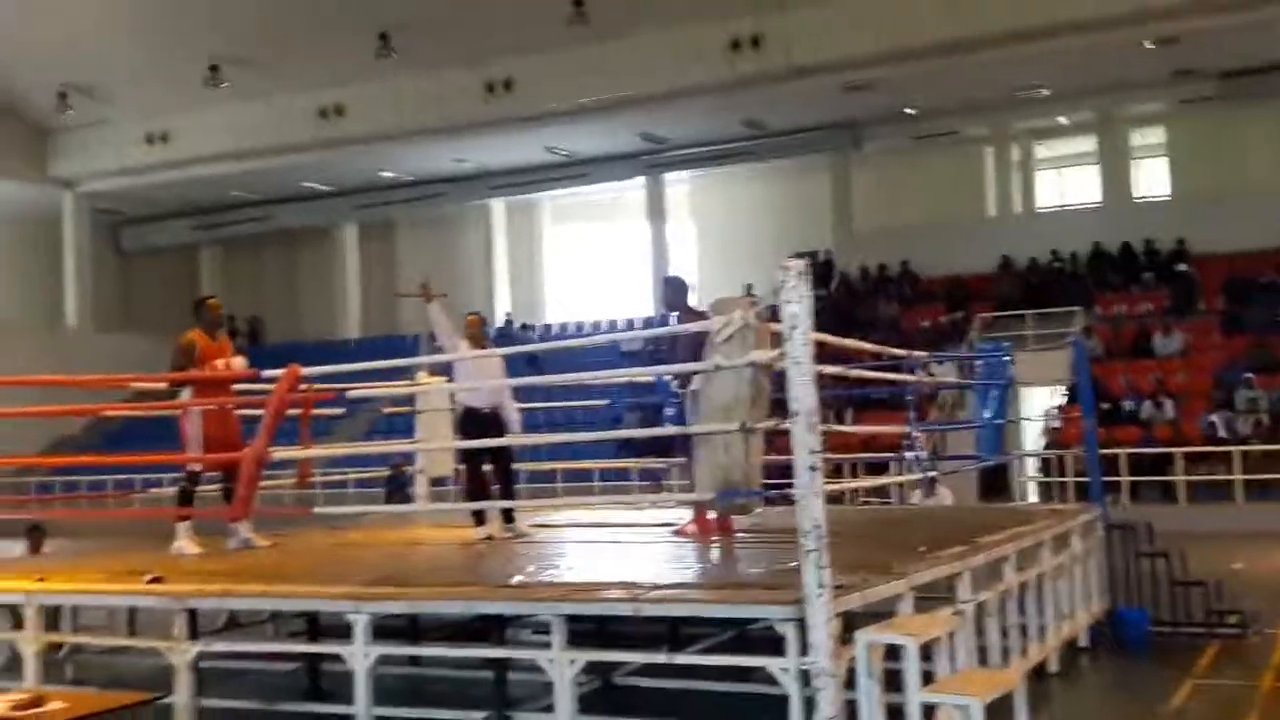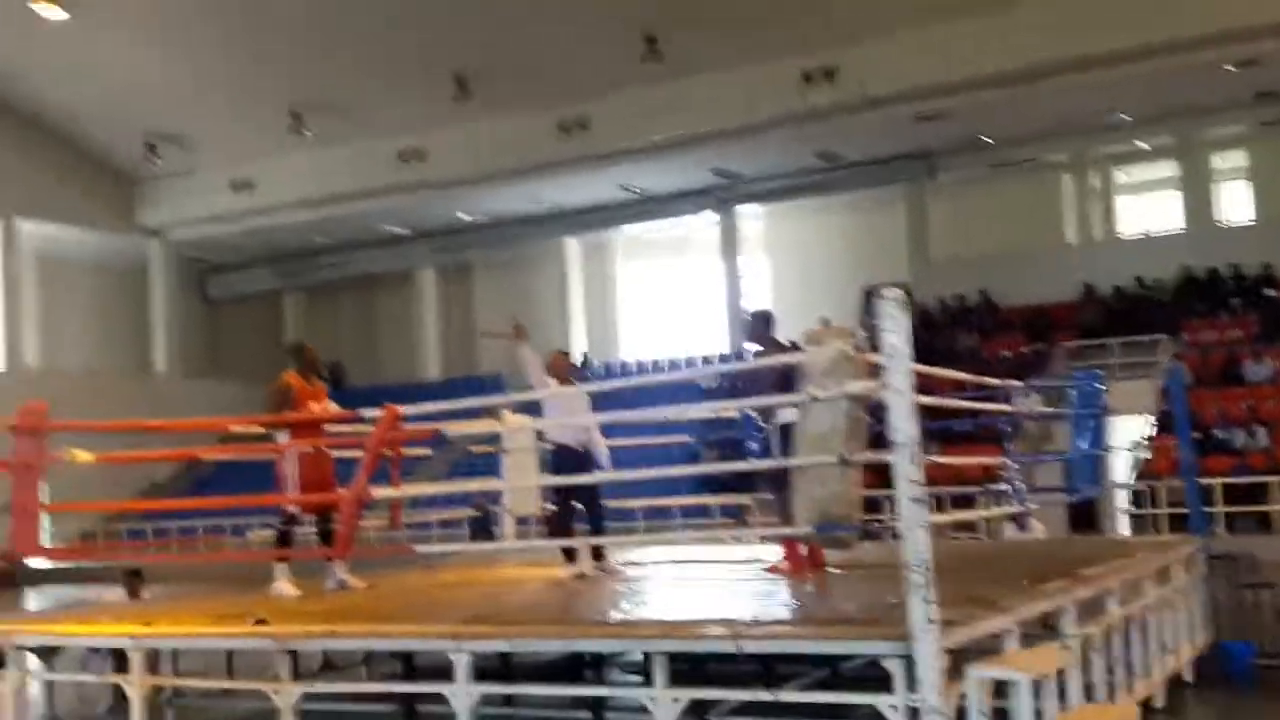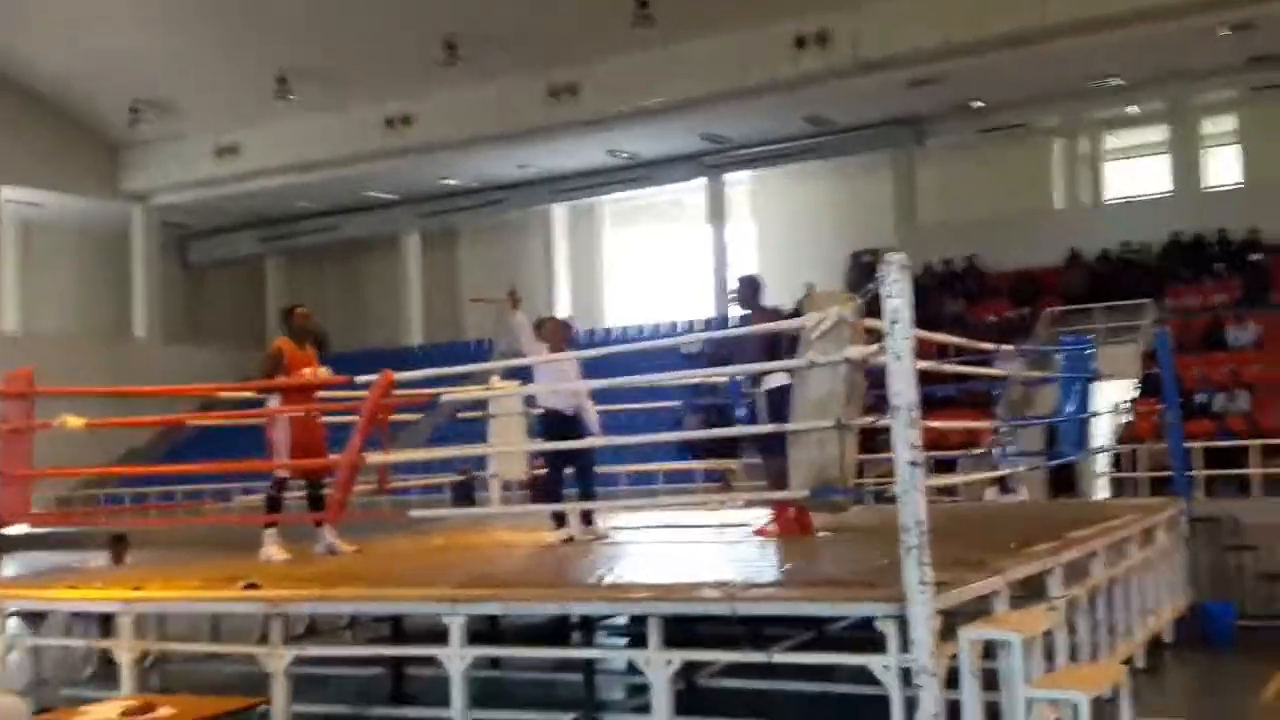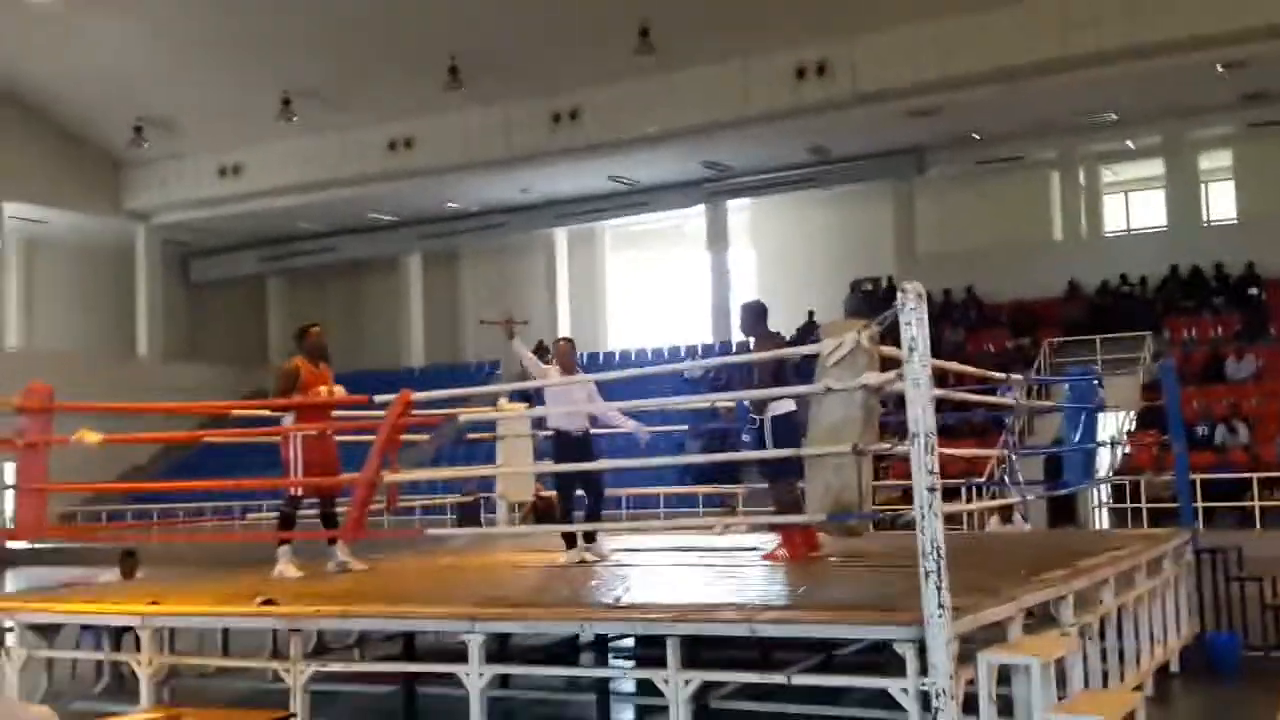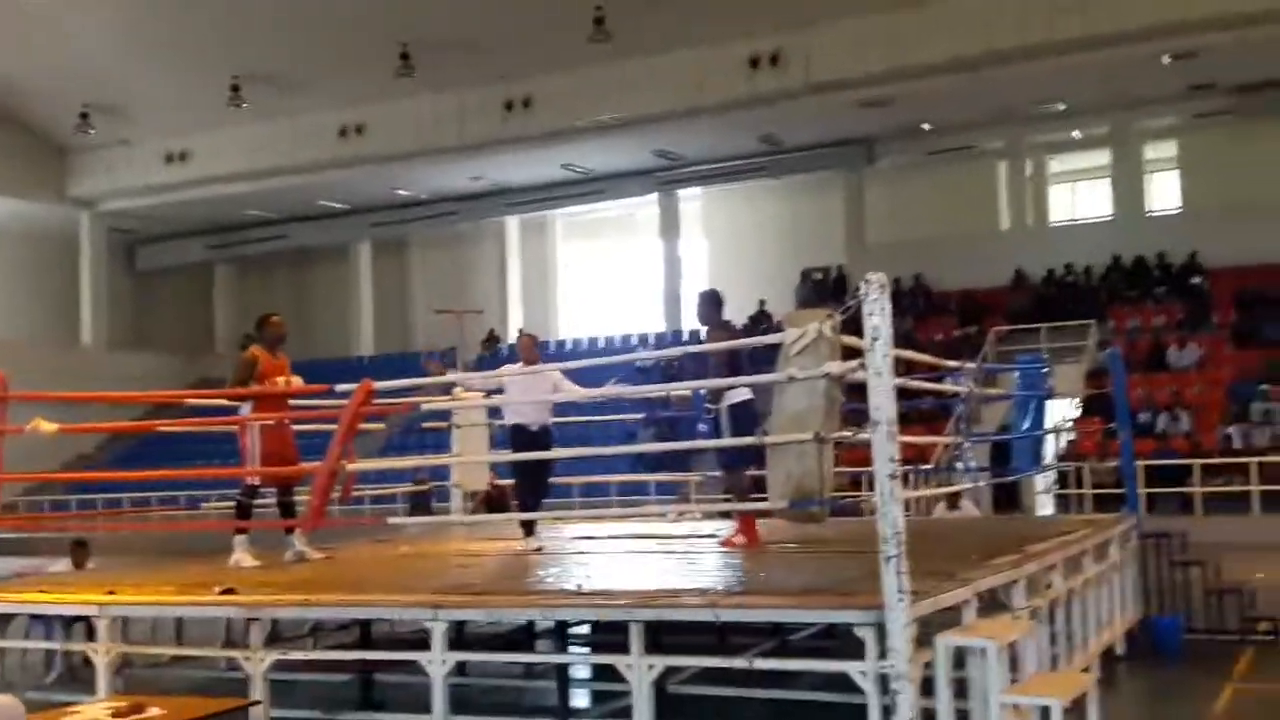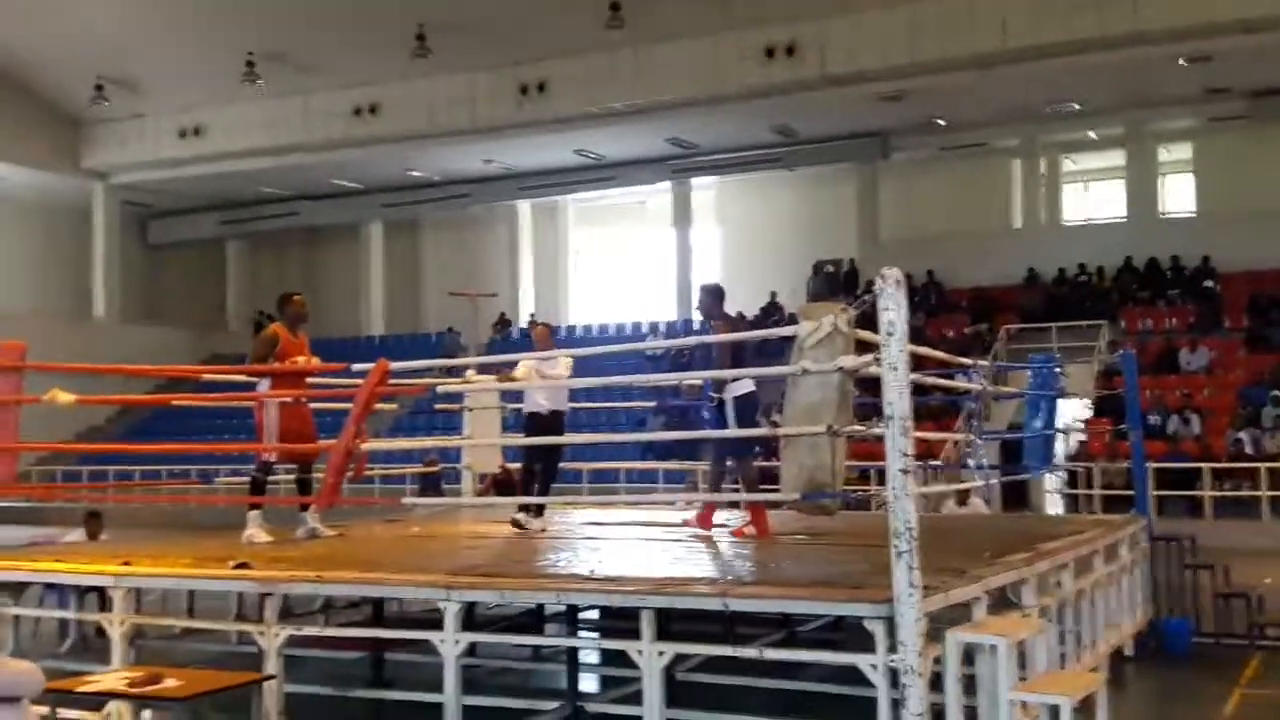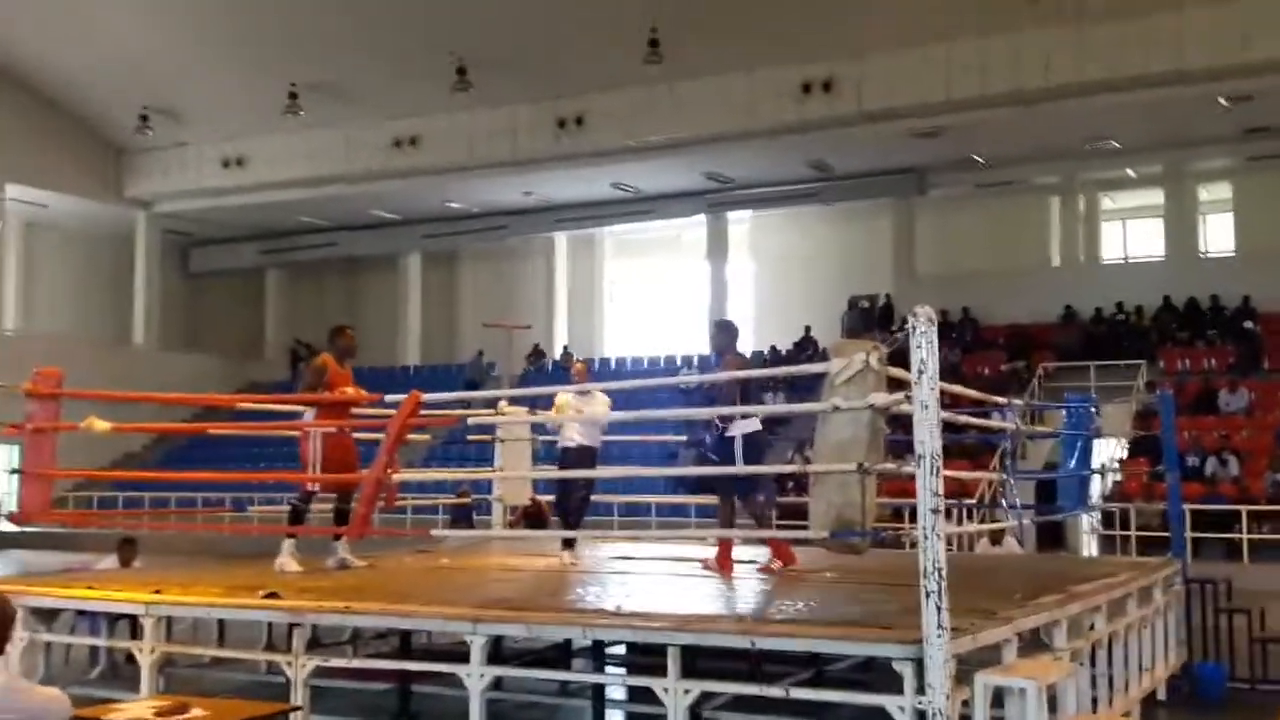
dt=0.3s
person 1, frame 1
left shoulder: (226, 341)
right shoulder: (189, 341)
left wrist: (237, 370)
right wrist: (204, 373)
left hip: (224, 408)
right hip: (198, 409)
left knee: (232, 467)
right knee: (194, 469)
left ankle: (240, 530)
right ankle: (182, 535)
person 1, frame 2
left shoulder: (320, 385)
right shoulder: (286, 384)
left wrist: (331, 414)
right wrist: (299, 416)
left hip: (319, 449)
right hip: (295, 450)
left knee: (326, 510)
right knee: (291, 512)
left ankle: (336, 571)
right ankle: (281, 576)
person 1, frame 3
left shoulder: (311, 350)
right shoulder: (278, 349)
left wrist: (323, 378)
right wrist: (291, 381)
left hip: (309, 415)
right hip: (285, 416)
left knee: (316, 475)
right knee: (281, 476)
left ankle: (325, 536)
right ankle: (270, 540)
person 1, frame 4
left shoulder: (326, 369)
right shoulder: (293, 368)
left wrist: (338, 396)
right wrist: (305, 398)
left hip: (323, 434)
right hip: (299, 434)
left knee: (329, 493)
right knee: (295, 493)
left ankle: (339, 554)
right ankle: (283, 558)
person 1, frame 5
left shoulder: (284, 359)
right shoulder: (251, 357)
right elbow: (232, 391)
left wrist: (295, 387)
right wrist: (264, 388)
left hip: (280, 423)
right hip: (257, 424)
left knee: (287, 482)
right knee: (252, 482)
left ankle: (296, 544)
right ankle: (240, 548)
person 1, frame 6
left shoulder: (303, 337)
right shoulder: (272, 334)
right elbow: (252, 367)
left wrist: (312, 367)
right wrist: (284, 366)
left hip: (298, 401)
right hip: (274, 401)
left knee: (307, 458)
right knee: (268, 459)
left ankle: (309, 520)
right ankle: (254, 523)
person 1, frame 7
left shoulder: (347, 369)
right shoulder: (321, 364)
right elbow: (302, 395)
left wrist: (357, 399)
right wrist: (336, 396)
left hip: (341, 432)
right hip: (319, 431)
left knee: (347, 488)
right knee: (310, 489)
left ankle: (340, 551)
right ankle: (287, 552)
person 2, frame 1
left shoulder: (686, 320)
right shoulder: (697, 318)
left elbow: (685, 360)
left wrist: (680, 388)
left hip: (693, 390)
left knee: (694, 452)
left ankle: (701, 518)
right ankle: (722, 516)
person 2, frame 2
left shoulder: (768, 355)
right shoulder: (786, 351)
left elbow: (766, 388)
left wrist: (763, 417)
left hip: (780, 418)
right hip: (792, 417)
left knee: (781, 484)
right knee: (786, 483)
person 2, frame 3
left shoulder: (756, 319)
right shoulder: (774, 315)
left elbow: (758, 360)
left wrist: (752, 386)
left hip: (769, 387)
right hip: (782, 384)
left knee: (773, 454)
right knee: (779, 451)
left ankle: (783, 519)
right ankle: (799, 515)
person 2, frame 4
left shoulder: (762, 344)
right shoulder: (776, 341)
left elbow: (763, 385)
left wrist: (754, 417)
left hip: (773, 415)
right hip: (786, 411)
left knee: (779, 480)
right knee: (788, 481)
left ankle: (792, 544)
right ankle: (806, 539)
person 2, frame 5
left shoulder: (716, 334)
right shoulder: (729, 330)
left elbow: (719, 375)
left wrist: (712, 408)
left hip: (729, 404)
right hip: (742, 400)
left knee: (734, 468)
right knee: (733, 467)
left ankle: (748, 532)
right ankle: (746, 526)
person 2, frame 6
left shoulder: (720, 326)
right shoulder: (729, 323)
left elbow: (722, 367)
left wrist: (714, 399)
left hip: (734, 396)
right hip: (739, 394)
left knee: (742, 458)
right knee: (719, 456)
left ankle: (758, 522)
right ankle: (705, 516)
person 2, frame 7
left shoulder: (731, 362)
right shoulder: (735, 362)
left elbow: (731, 402)
left wrist: (717, 428)
right wrist: (719, 428)
left hip: (740, 434)
right hip: (739, 434)
left knee: (749, 498)
right knee: (726, 494)
left ankle: (782, 552)
right ankle: (723, 558)
person 3, frame 1
left shoulder: (495, 358)
right shoulder: (458, 349)
left elbow: (505, 394)
right elbow: (442, 329)
left wrist: (514, 425)
right wrist: (431, 301)
left hip: (494, 418)
right hip: (471, 418)
left knee: (504, 469)
right knee: (474, 472)
left ankle: (509, 521)
right ankle: (481, 524)
person 3, frame 2
left shoulder: (582, 394)
right shoulder: (547, 388)
left elbow: (592, 429)
right elbow: (532, 368)
left wrist: (604, 460)
right wrist: (521, 343)
left hip: (583, 454)
right hip: (562, 455)
left knee: (595, 506)
right knee: (563, 510)
left ankle: (599, 558)
right ankle: (571, 561)
person 3, frame 3
left shoulder: (571, 360)
right shoulder: (539, 354)
left elbow: (582, 395)
right elbow: (525, 333)
left wrist: (594, 426)
right wrist: (516, 309)
left hip: (573, 419)
right hip: (552, 419)
left knee: (586, 470)
right knee: (554, 475)
left ankle: (588, 523)
right ankle: (561, 526)
person 3, frame 4
left shoulder: (585, 382)
right shoulder: (548, 375)
left elbow: (604, 409)
right elbow: (527, 360)
left wrist: (633, 426)
right wrist: (513, 337)
left hip: (583, 439)
right hip: (562, 440)
left knee: (595, 490)
right knee: (565, 495)
left ankle: (591, 541)
right ankle: (571, 547)
person 3, frame 5
left shoulder: (551, 375)
right shoulder: (509, 372)
left elbow: (577, 391)
right elbow: (479, 382)
left hip: (542, 432)
right hip: (520, 432)
left knee: (540, 484)
right knee: (525, 484)
left ankle: (533, 528)
right ankle: (528, 534)
person 3, frame 6
left shoulder: (564, 361)
right shoulder: (527, 362)
left elbow: (560, 377)
right elbow: (518, 376)
left wrist: (543, 373)
right wrist: (509, 378)
left hip: (554, 417)
right hip: (533, 416)
left knee: (548, 468)
right knee: (529, 465)
left ankle: (537, 514)
right ankle: (523, 512)
person 3, frame 7
left shoulder: (601, 399)
right shoulder: (563, 397)
left elbow: (603, 421)
left wrist: (582, 411)
right wrist: (555, 415)
left hip: (587, 452)
right hip: (567, 451)
left knee: (580, 499)
right knee: (562, 500)
left ankle: (569, 545)
right ankle: (568, 543)
